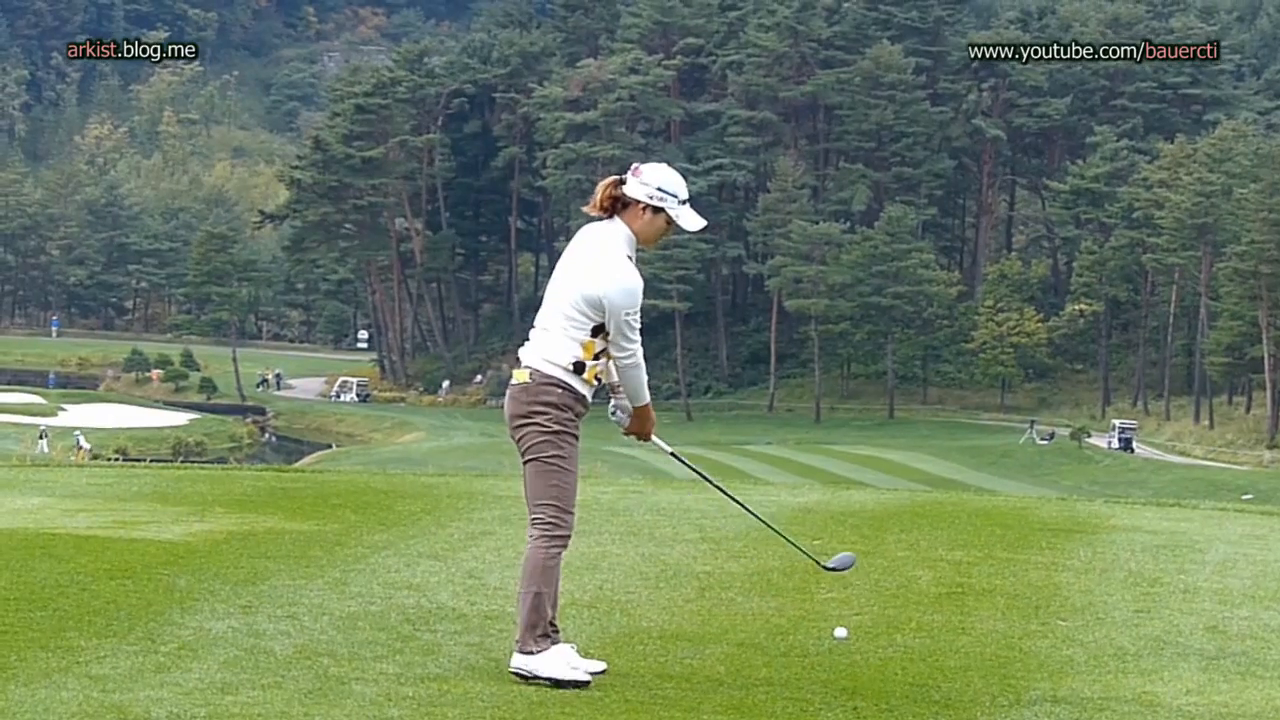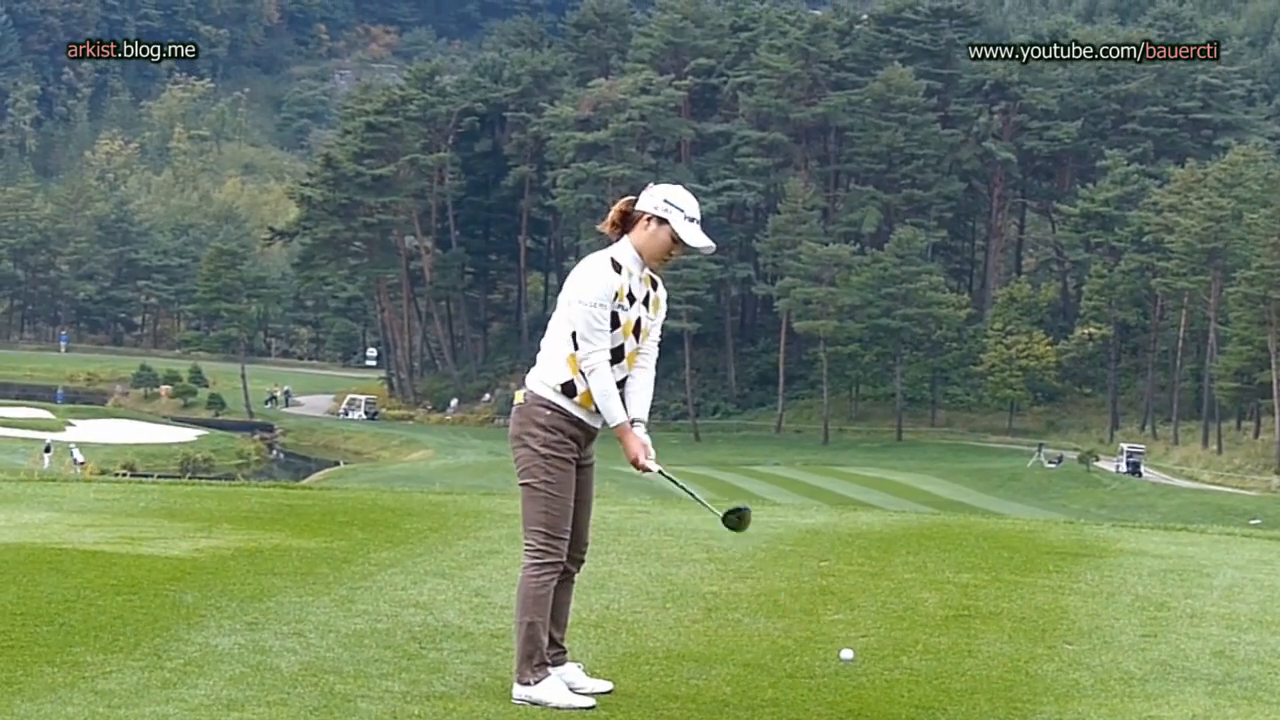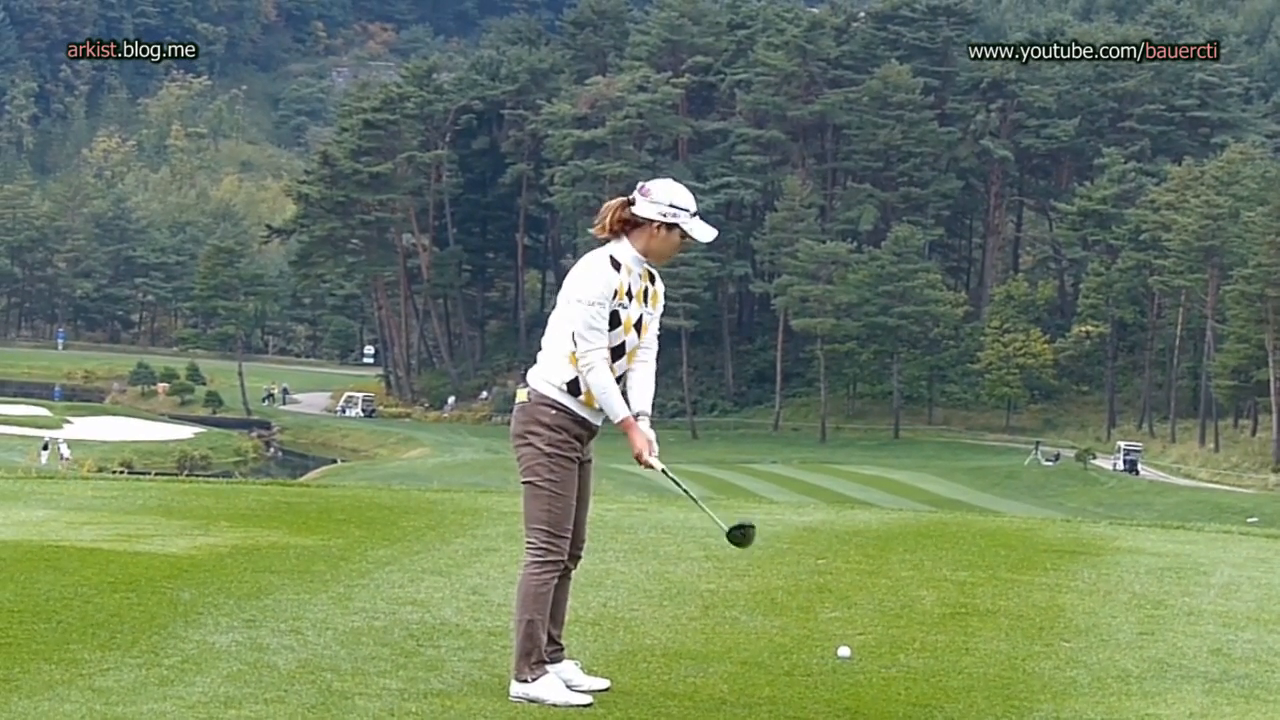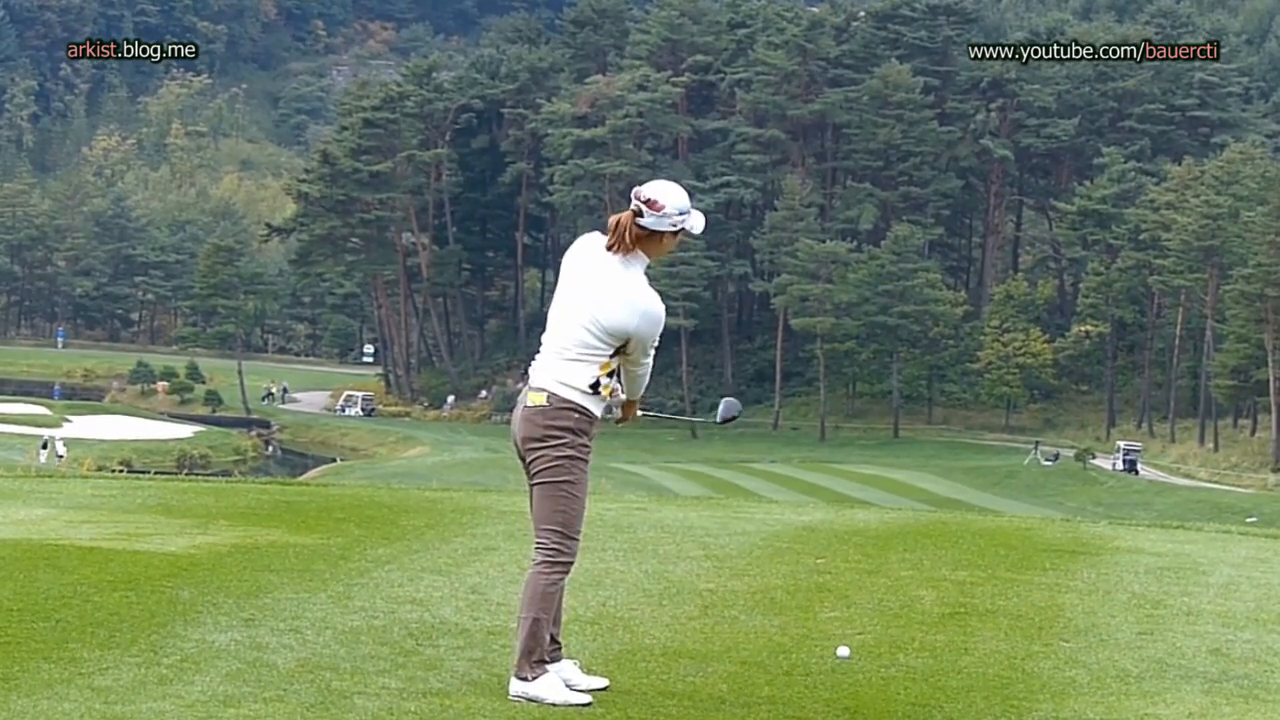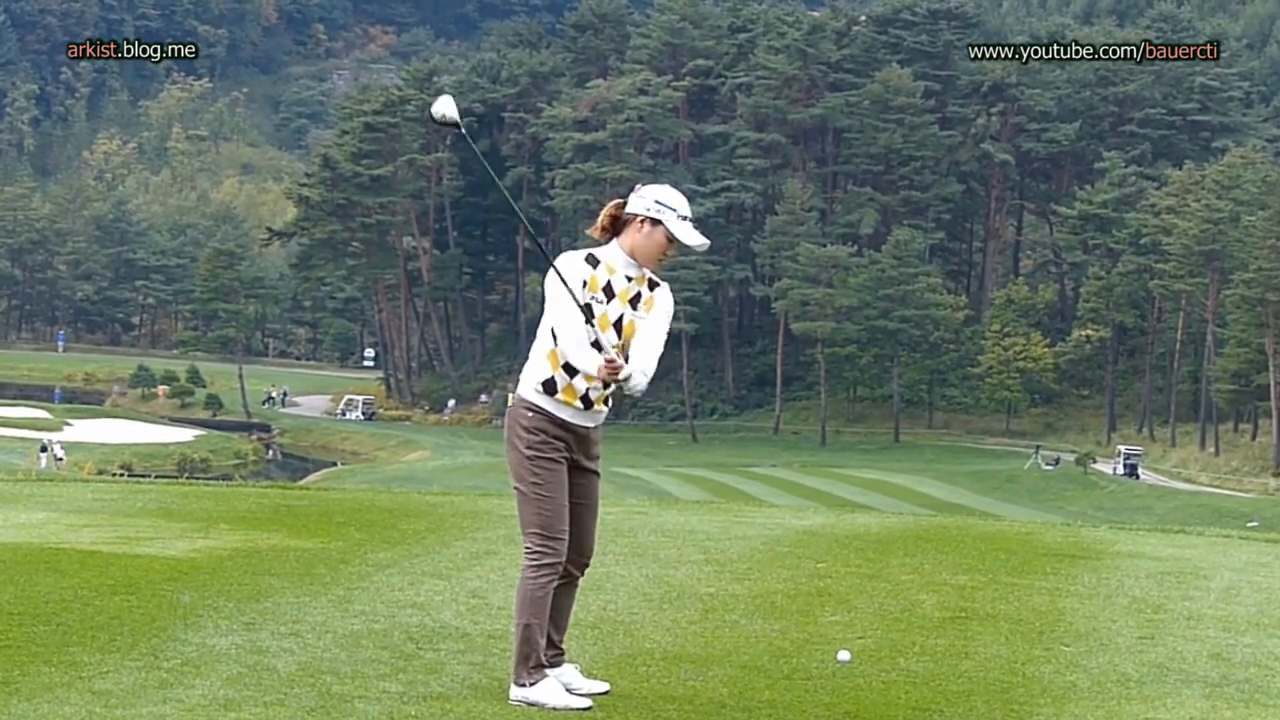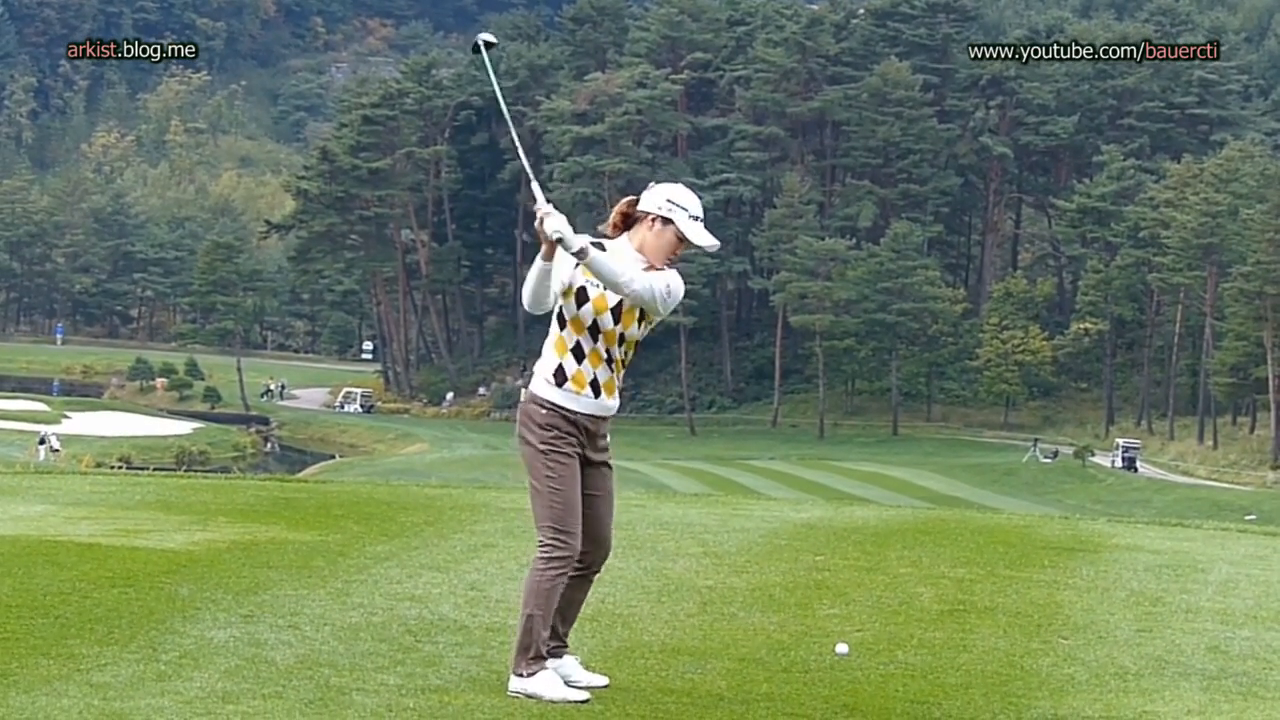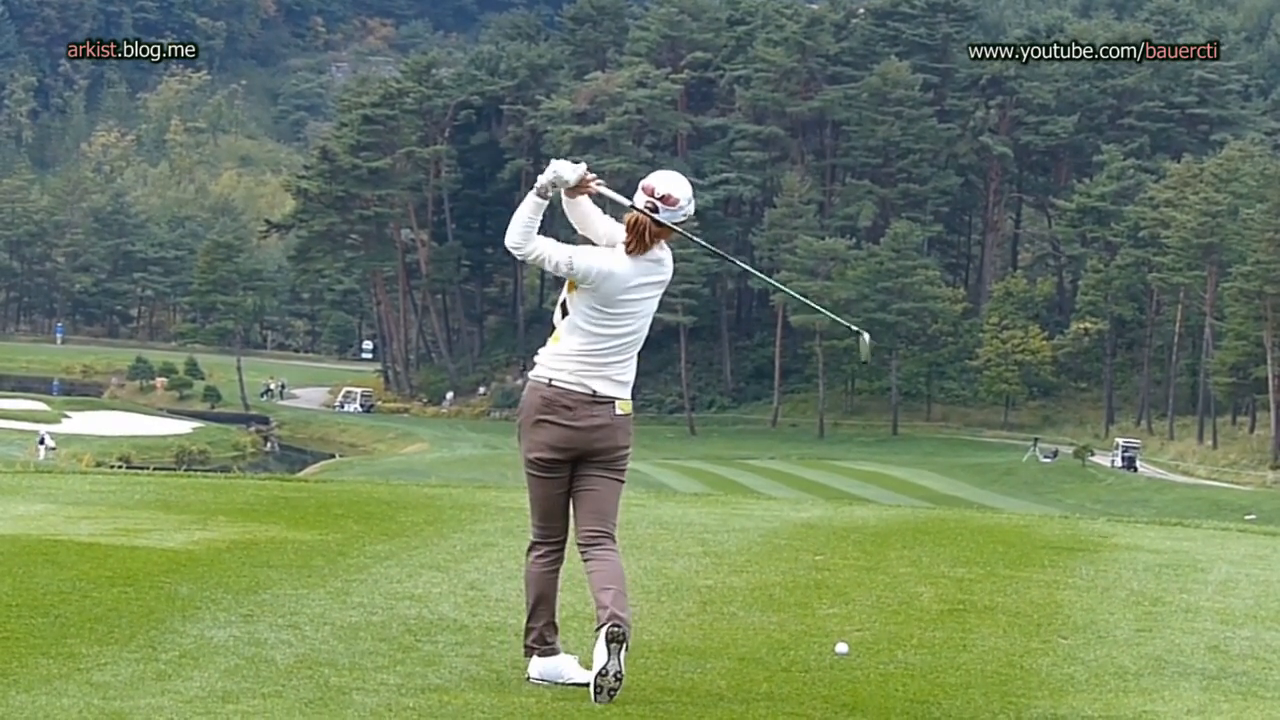
dt=0.7s
person 1, frame 1
left shoulder: (593, 235)
right shoulder: (621, 277)
right elbow: (627, 351)
left wrist: (619, 389)
right wrist: (642, 409)
left hip: (542, 392)
right hip: (549, 399)
left knee: (551, 526)
right knee: (551, 526)
left ankle: (547, 641)
right ankle: (530, 648)
person 1, frame 2
left shoulder: (654, 291)
right shoulder: (599, 273)
left elbow: (642, 364)
right elbow: (593, 363)
left wrist: (638, 426)
right wrist: (623, 433)
left hip: (578, 428)
right hip: (547, 419)
left knee: (571, 554)
right knee: (546, 552)
left ankle: (554, 663)
right ankle: (530, 677)
person 1, frame 3
left shoulder: (651, 284)
right shoulder: (599, 273)
left elbow: (641, 359)
right elbow: (593, 360)
left wrist: (641, 420)
right wrist: (627, 425)
left hip: (575, 426)
right hip: (549, 418)
left knee: (567, 552)
right knee: (547, 550)
left ankle: (551, 660)
right ankle: (527, 675)
person 1, frame 4
left shoulder: (586, 247)
right shoulder: (645, 307)
right elbow: (637, 365)
right wrist: (629, 400)
left hip: (539, 408)
right hip: (563, 422)
left knee: (557, 548)
right knee: (556, 551)
left ankle: (550, 659)
right ankle: (527, 673)
person 1, frame 5
left shoulder: (658, 295)
right shoulder: (574, 265)
left elbow: (648, 346)
right elbow: (571, 340)
left wrist: (632, 375)
right wrist: (598, 367)
left hip: (585, 430)
right hip: (539, 420)
left knee: (576, 555)
right knee: (546, 552)
left ankle: (552, 662)
right ankle: (527, 678)
person 1, frame 6
left shoulder: (667, 286)
right shoulder: (577, 256)
left elbow: (630, 284)
right elbow: (534, 301)
left wrist: (575, 243)
right wrist: (548, 249)
left hip: (594, 424)
right hip: (551, 414)
left knee: (594, 547)
right knee: (561, 545)
left ankle: (552, 654)
right ankle: (528, 669)
person 1, frame 7
left shoulder: (603, 267)
right shoulder: (661, 263)
left elbow: (519, 243)
right elbow: (598, 224)
left wrist: (547, 186)
right wrist: (580, 190)
left hip: (551, 406)
right hip: (610, 417)
left knee: (547, 540)
right knee: (599, 539)
left ankle: (543, 653)
right ankle: (612, 626)
